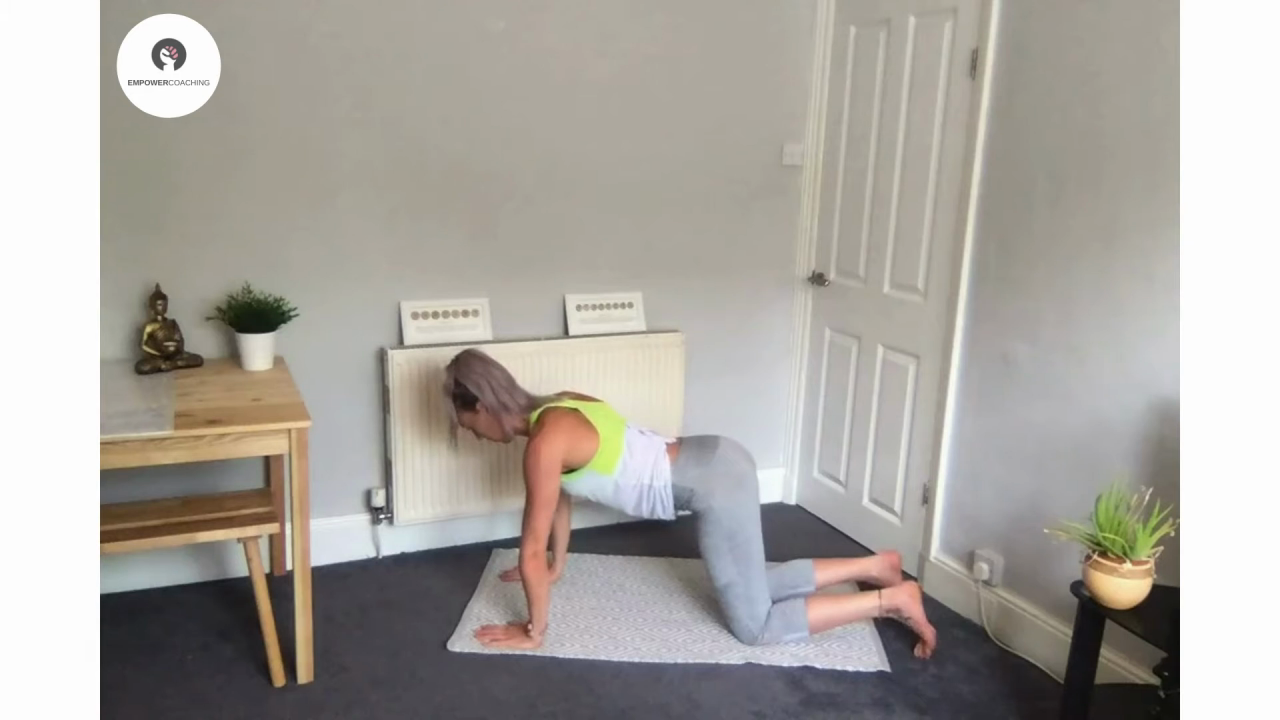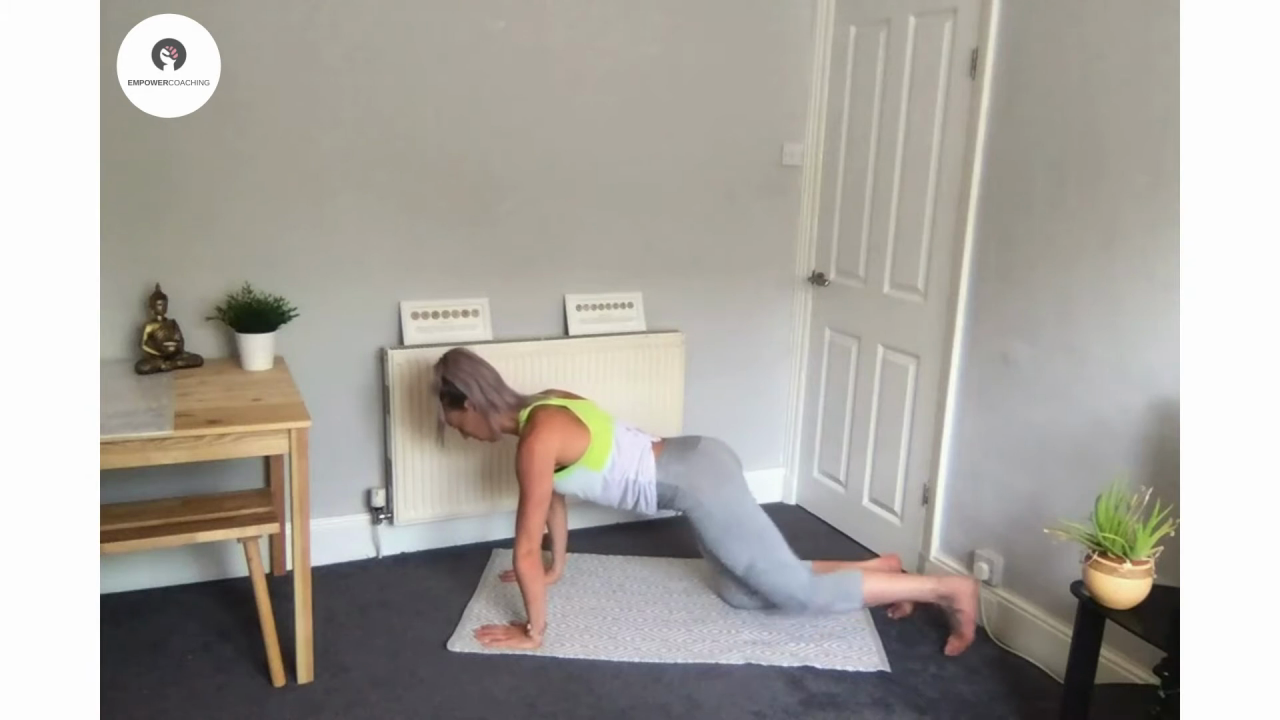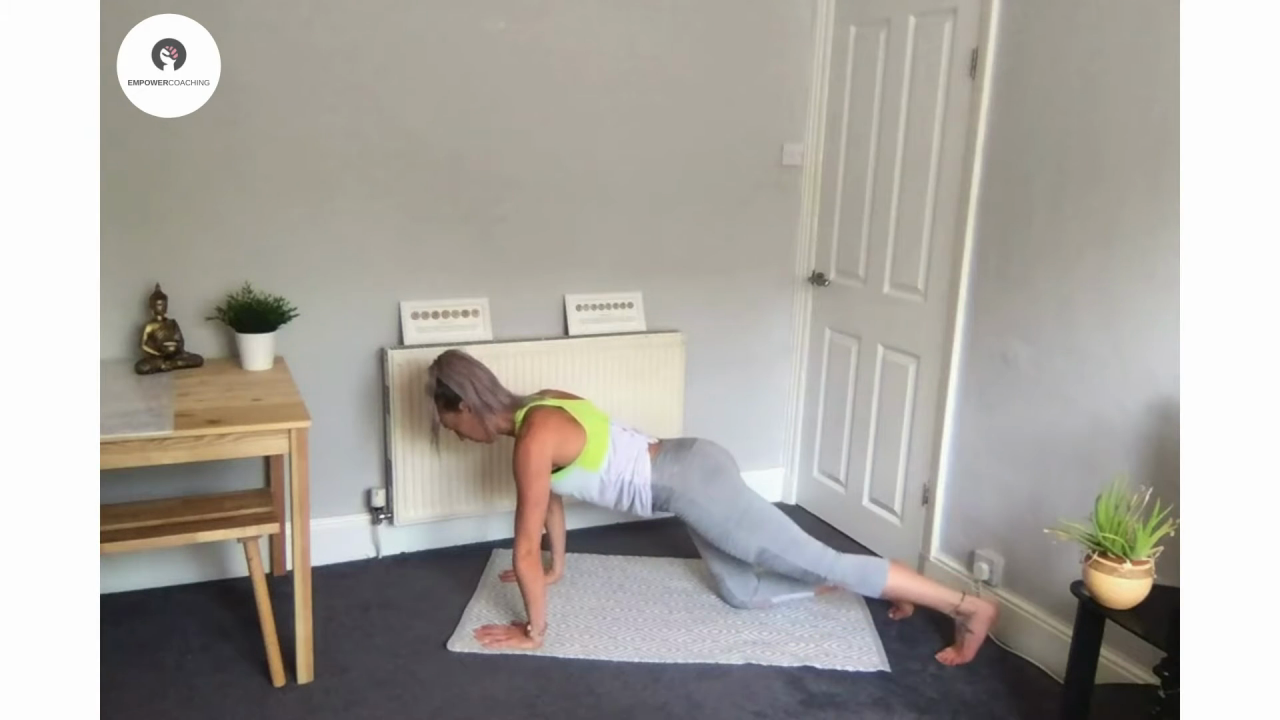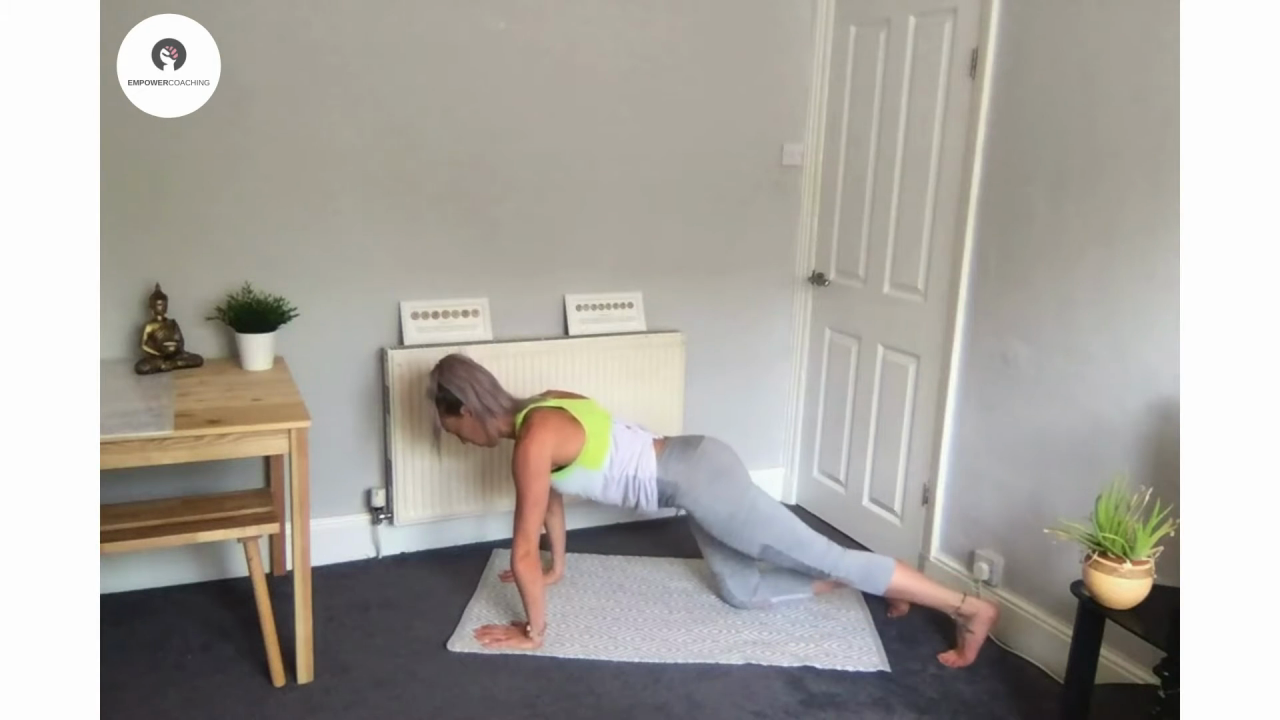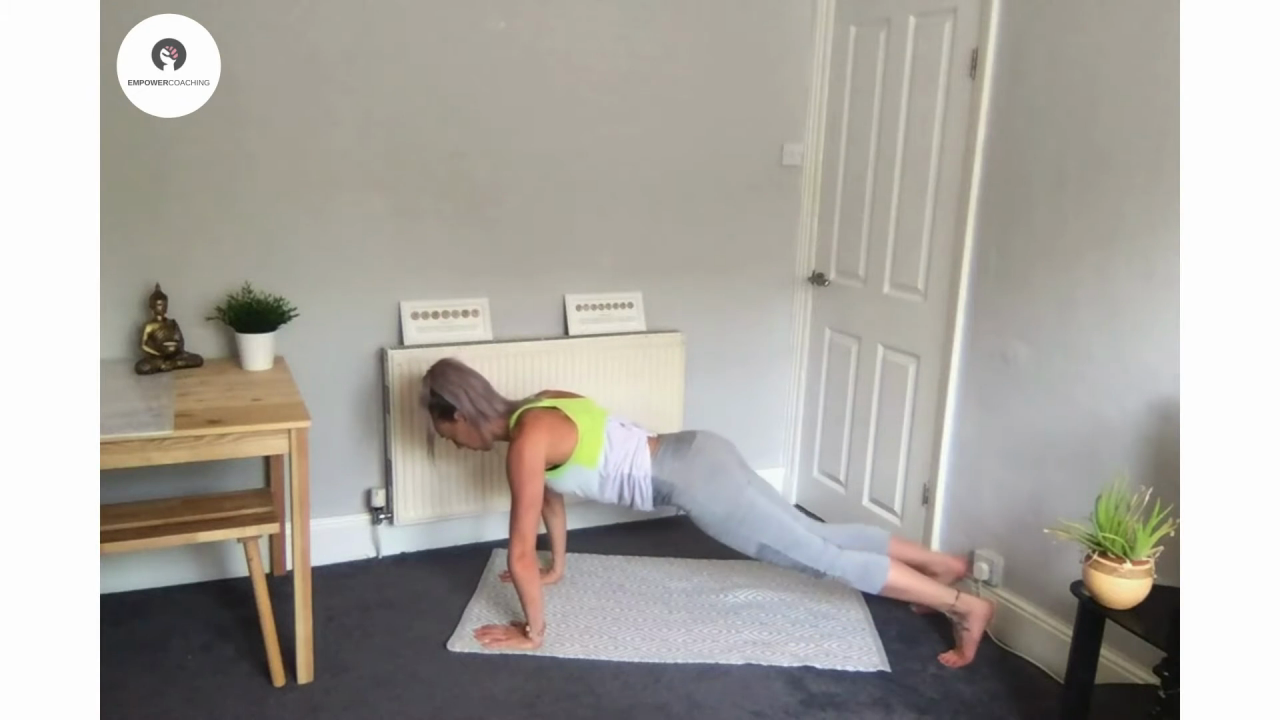
dt=0.5s
person 1, frame 1
left shoulder: (544, 442)
right shoulder: (558, 407)
left elbow: (532, 549)
right elbow: (561, 495)
left wrist: (534, 631)
right wrist: (556, 568)
left hip: (715, 485)
right hip: (716, 462)
left knee: (754, 627)
right knee: (751, 587)
left ankle: (892, 599)
right ankle: (874, 565)
person 1, frame 2
left shoulder: (535, 440)
right shoulder: (546, 405)
left elbow: (525, 549)
right elbow: (555, 494)
left wrist: (533, 630)
right wrist: (555, 569)
left hip: (698, 484)
right hip: (698, 462)
left knee: (797, 593)
right knee: (742, 592)
left ankle: (946, 589)
right ankle: (877, 568)
person 1, frame 3
left shoulder: (532, 440)
right shoulder: (542, 404)
left elbow: (524, 547)
right elbow: (554, 494)
left wrist: (534, 630)
right wrist: (556, 568)
left hip: (694, 484)
right hip: (693, 466)
left knee: (819, 562)
right knee: (743, 593)
left ankle: (970, 608)
right ankle: (874, 585)
person 1, frame 4
left shoulder: (532, 440)
right shoulder: (544, 406)
left elbow: (522, 550)
right elbow: (553, 494)
left wrist: (533, 630)
right wrist: (556, 568)
left hip: (699, 481)
right hip: (698, 462)
left knee: (822, 557)
right knee: (741, 591)
left ankle: (969, 609)
right ankle: (874, 580)
person 1, frame 5
left shoulder: (524, 442)
right shoulder: (539, 407)
left elbow: (520, 552)
right elbow: (552, 490)
left wrist: (533, 631)
right wrist: (556, 568)
left hip: (696, 481)
right hip: (700, 454)
left knee: (823, 557)
right knee: (816, 533)
left ankle: (964, 604)
right ankle: (943, 565)
